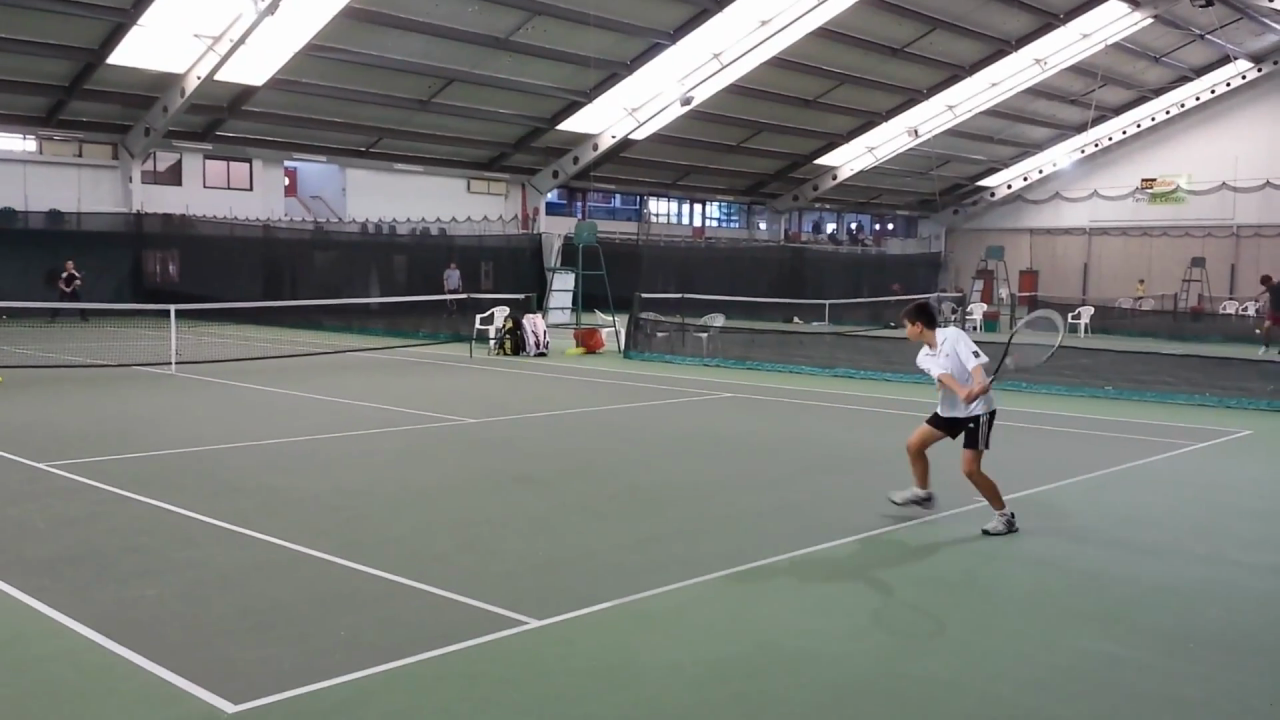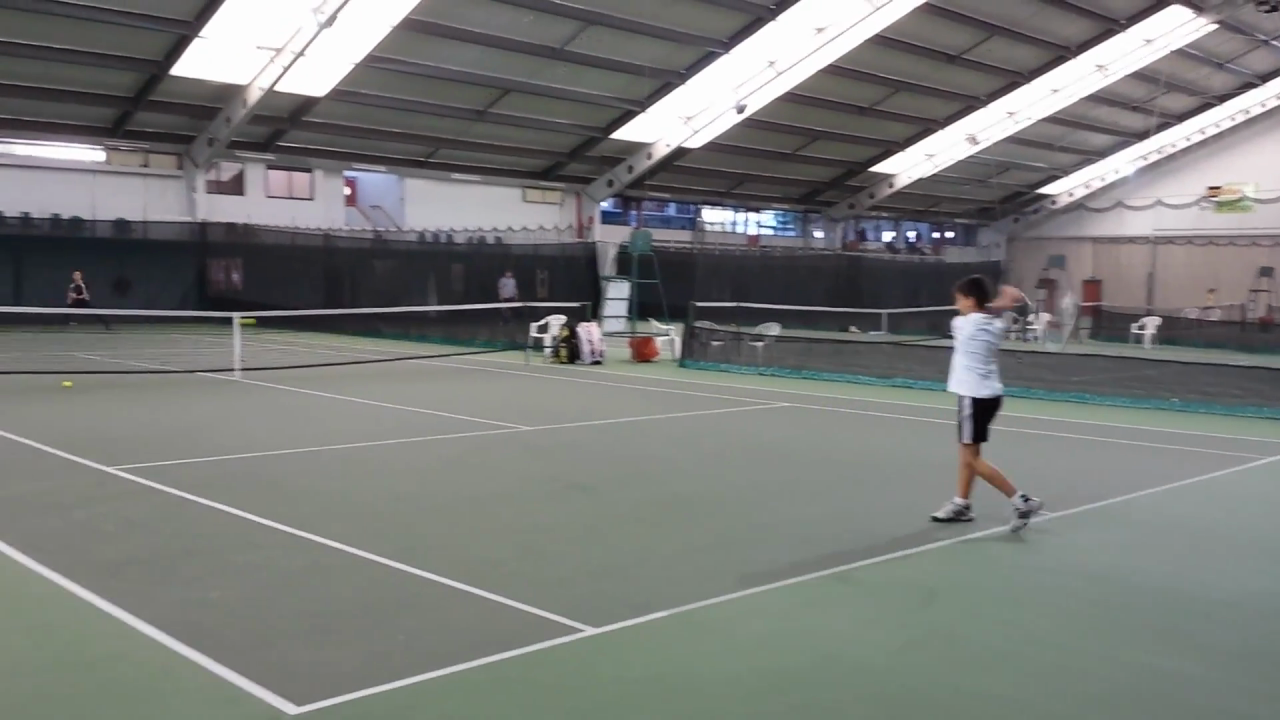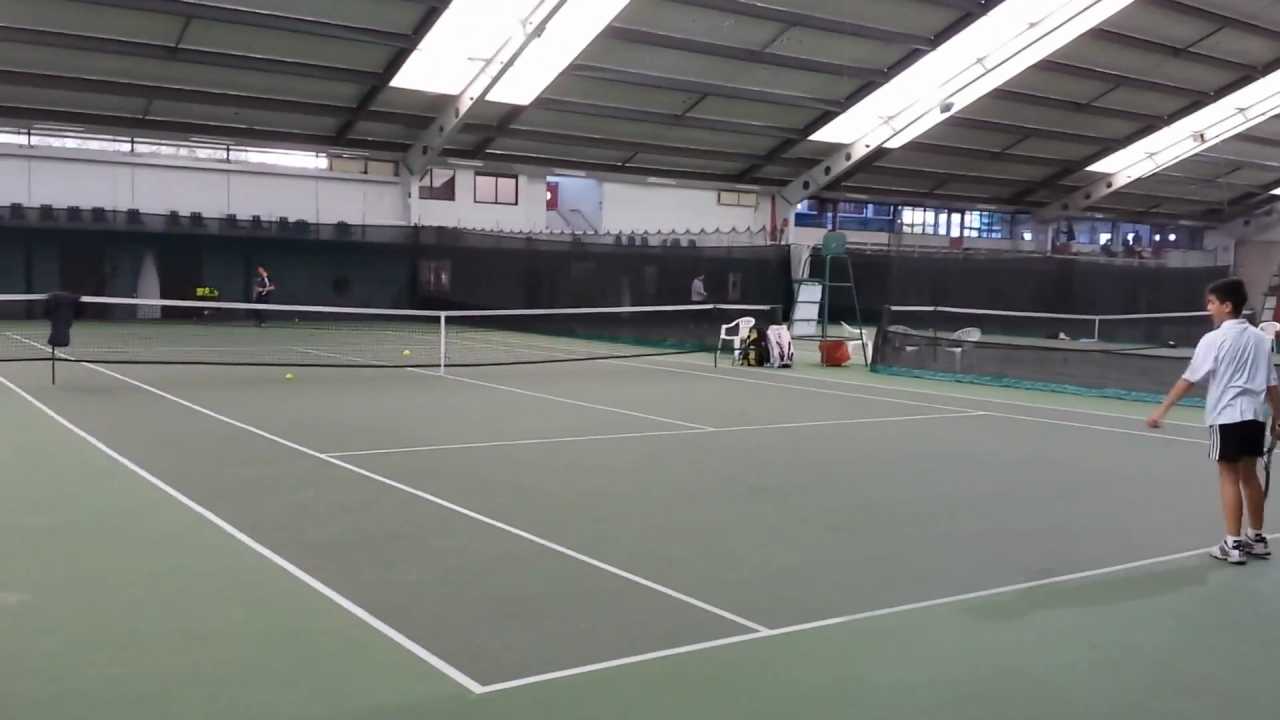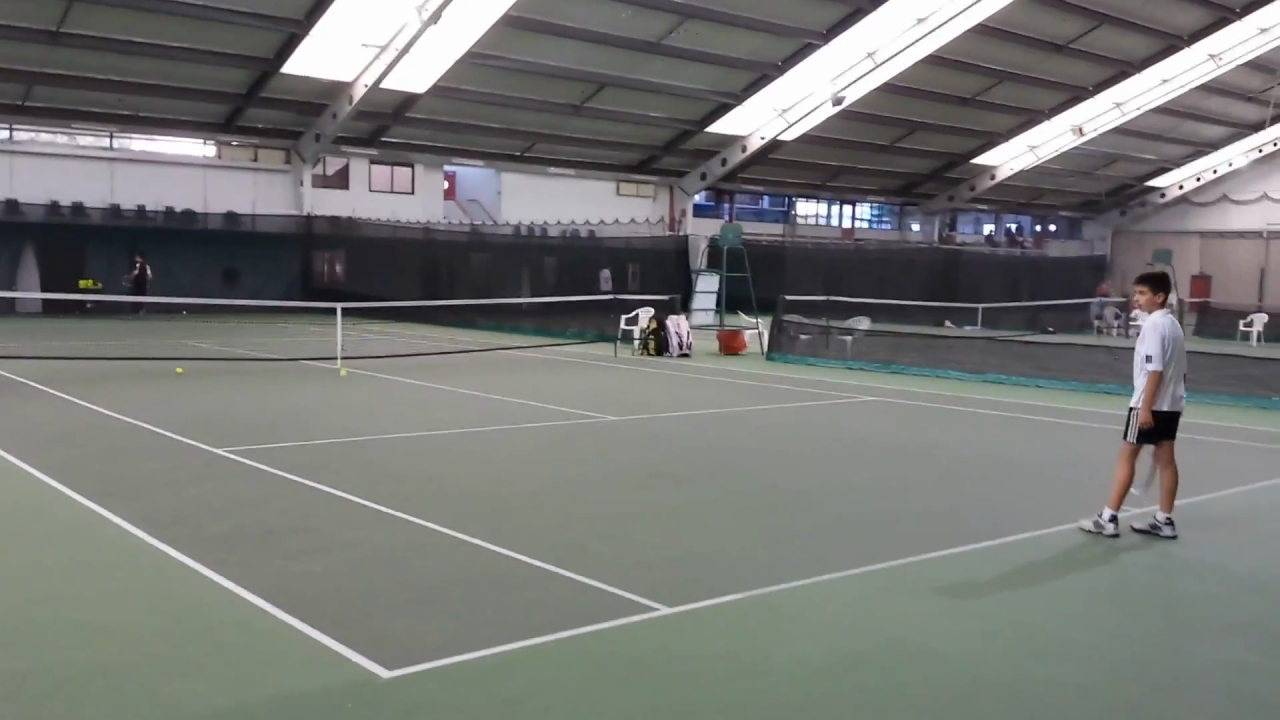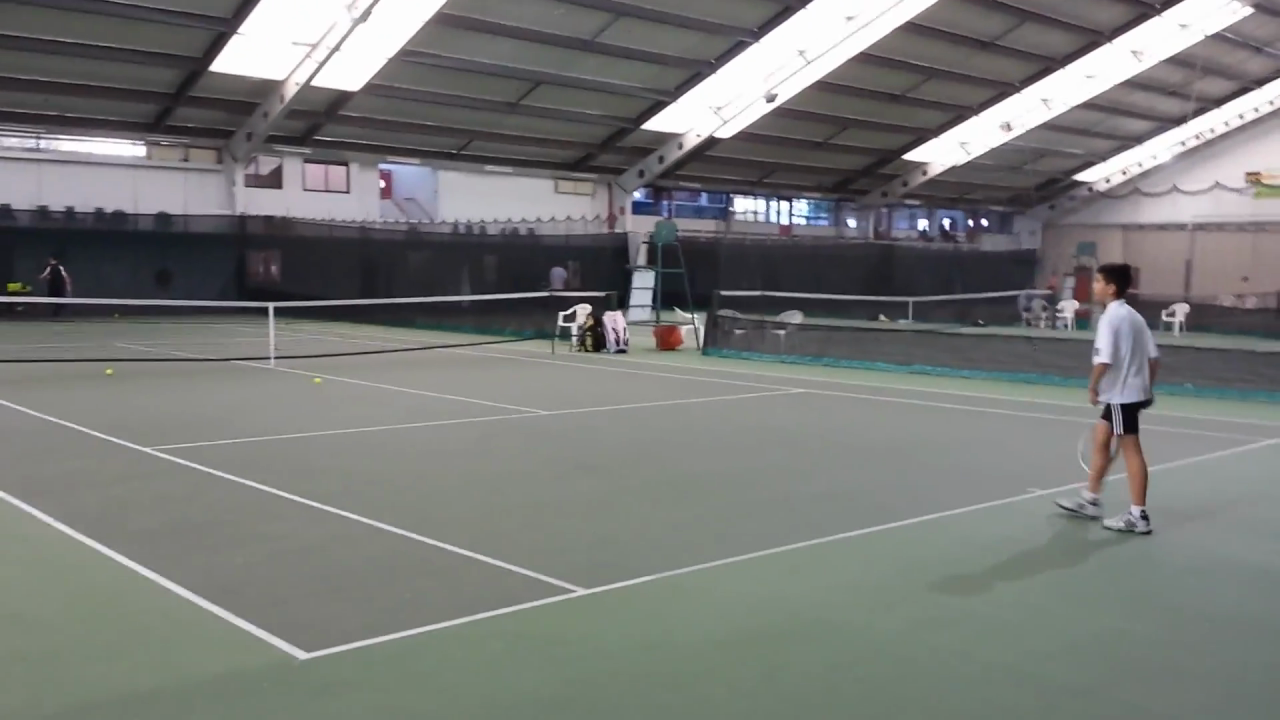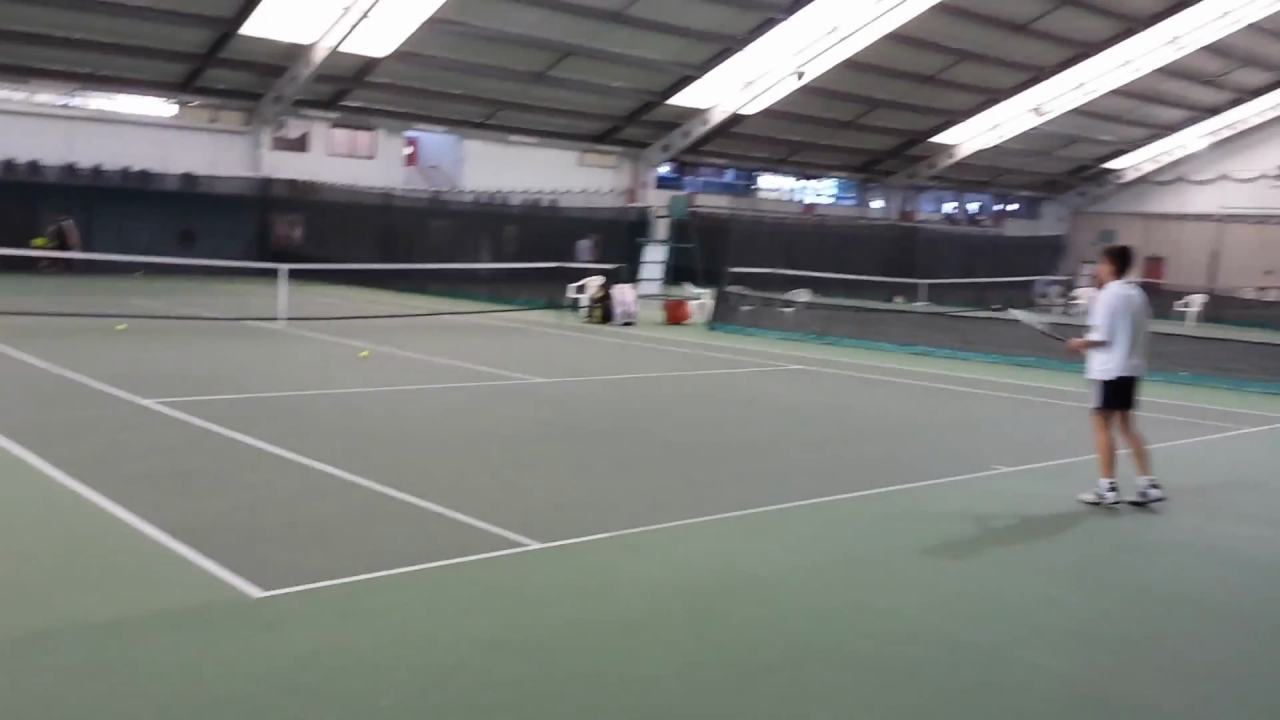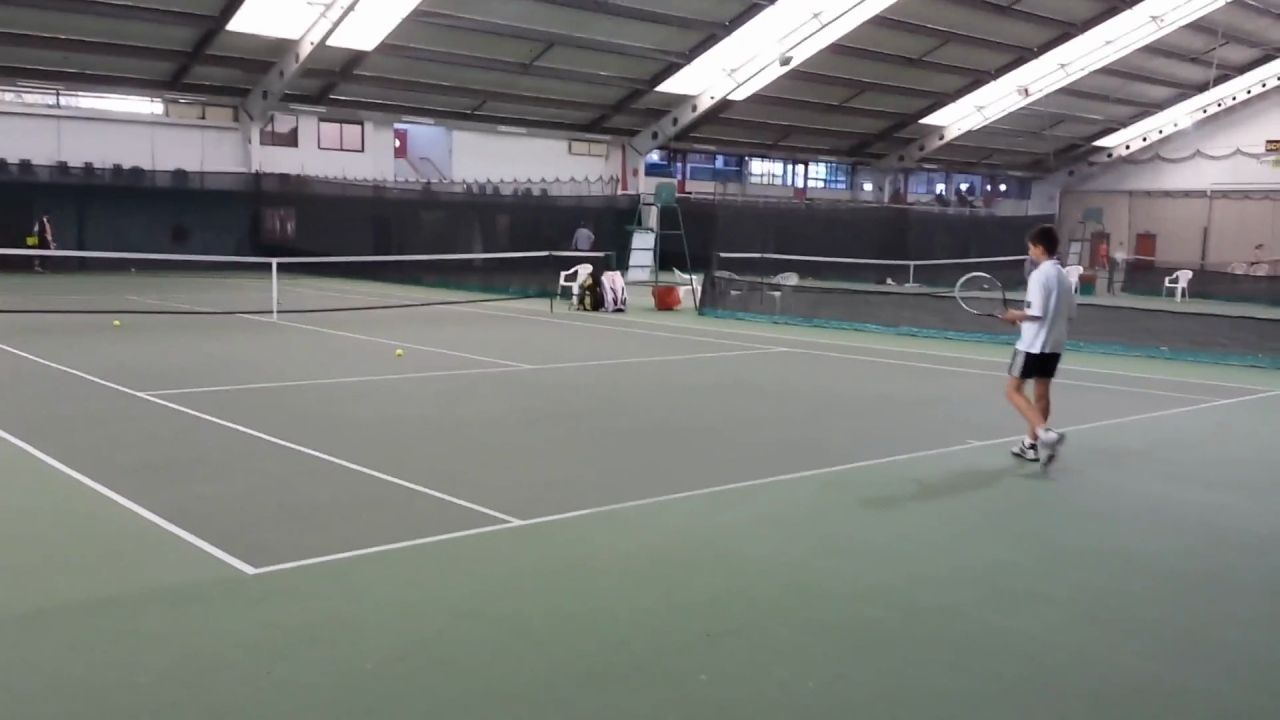
dt=0.7s
person 1, frame 1
left shoulder: (953, 336)
right shoulder: (924, 357)
left elbow: (976, 364)
right elbow: (944, 378)
left wrist: (978, 388)
right wrist: (961, 392)
left hip: (978, 410)
right hip: (949, 409)
left knee: (970, 468)
right knee: (914, 446)
left ankle: (1004, 515)
right ankle: (923, 493)
person 1, frame 2
left shoulder: (961, 324)
right shoulder: (996, 327)
left wrist: (1000, 304)
right wrist: (1003, 303)
left hip: (973, 395)
right hip: (990, 394)
left knee: (972, 457)
right knee: (967, 451)
left ankle: (1021, 502)
right ankle: (961, 504)
person 1, frame 3
left shoulder: (1215, 339)
left elbow: (1190, 378)
left wrist: (1162, 409)
left hip: (1227, 416)
right hip: (1256, 415)
left knee: (1229, 479)
right knee: (1249, 475)
left ankle: (1234, 545)
right ankle: (1257, 538)
person 1, frame 4
left shoulder: (1153, 325)
right shoulder: (1175, 325)
left elbow: (1154, 370)
left wrist: (1145, 407)
left hip: (1150, 403)
right hip: (1172, 402)
left knee: (1127, 458)
right knee: (1166, 460)
left ankle: (1108, 518)
right ankle: (1164, 520)
person 1, frame 5
left shoulder: (1110, 318)
right shoulder: (1134, 316)
left elbow: (1103, 361)
right elbow: (1152, 357)
left wrist: (1093, 387)
right wrist: (1148, 388)
left hip: (1121, 395)
right hip: (1134, 392)
left knee: (1130, 451)
right knee: (1100, 442)
left ankle: (1139, 515)
right ankle: (1089, 499)
person 1, frame 6
left shoulder: (1105, 296)
right shoulder: (1137, 296)
left elbow: (1098, 338)
right elbow: (1138, 334)
left wrist: (1079, 344)
left hip: (1108, 371)
right hip: (1131, 369)
left knee: (1101, 426)
right knee: (1126, 426)
left ankle: (1107, 487)
right ankle: (1149, 484)
person 1, frame 7
left shoulder: (1040, 275)
right shoulder: (1063, 275)
left elbow: (1036, 312)
right elbow: (1068, 312)
left wrist: (1016, 315)
left hip: (1033, 344)
right hip: (1055, 343)
left knee: (1013, 390)
right knee: (1041, 392)
left ankle: (1046, 433)
right ankle: (1031, 444)
